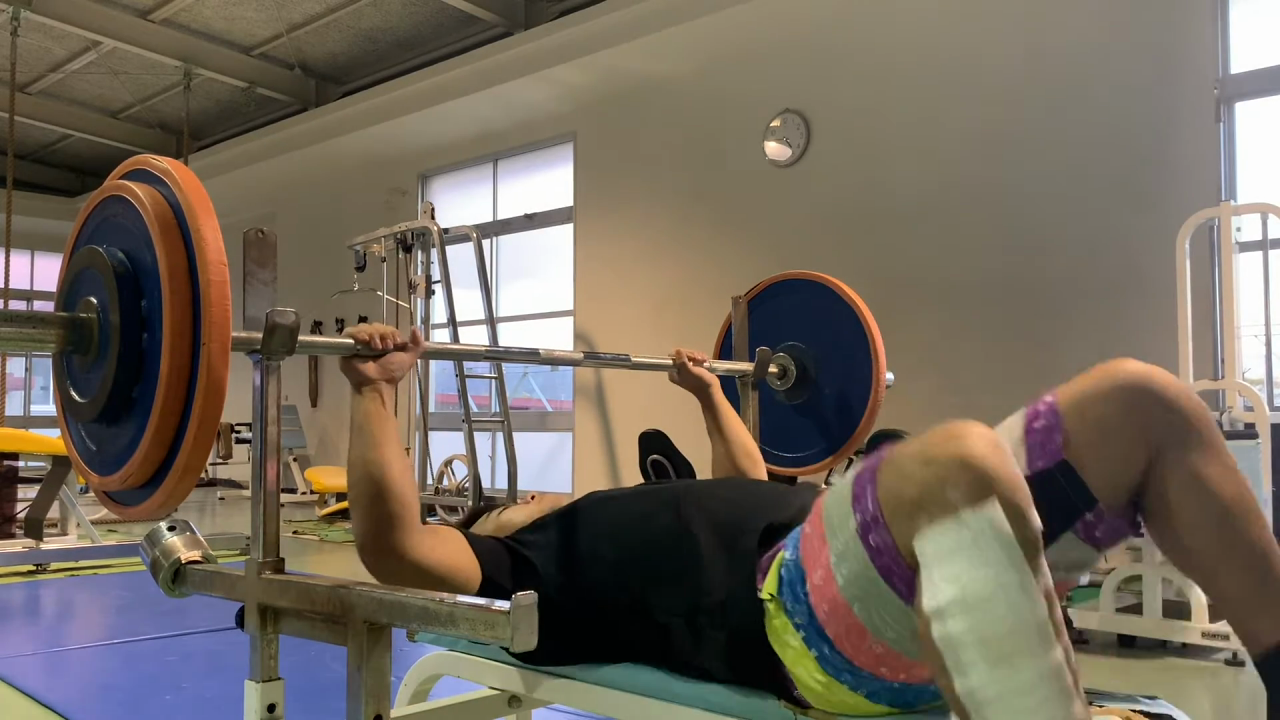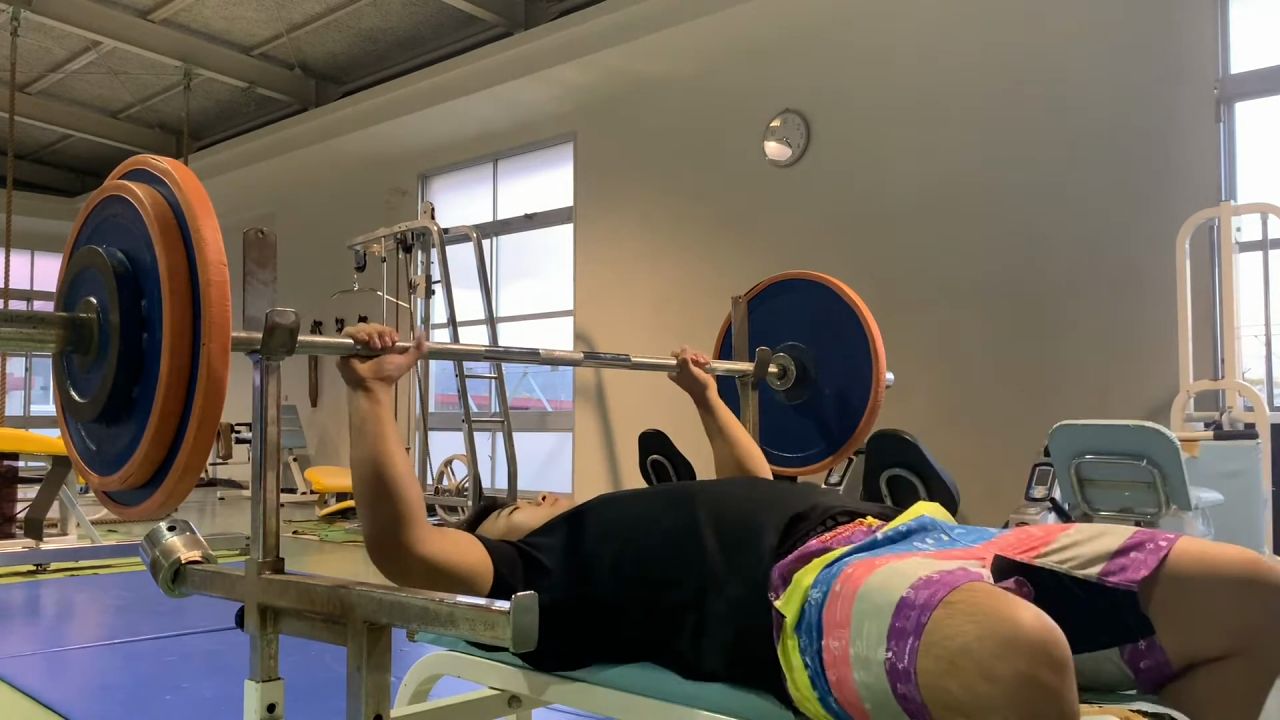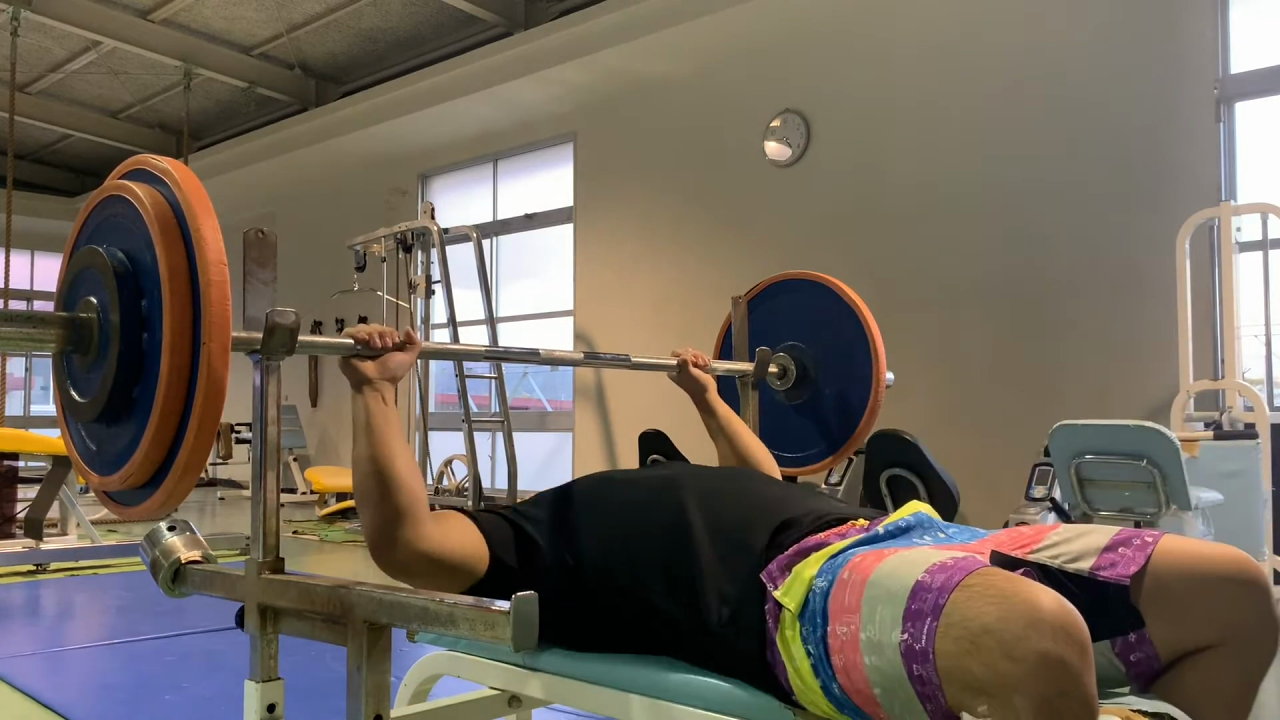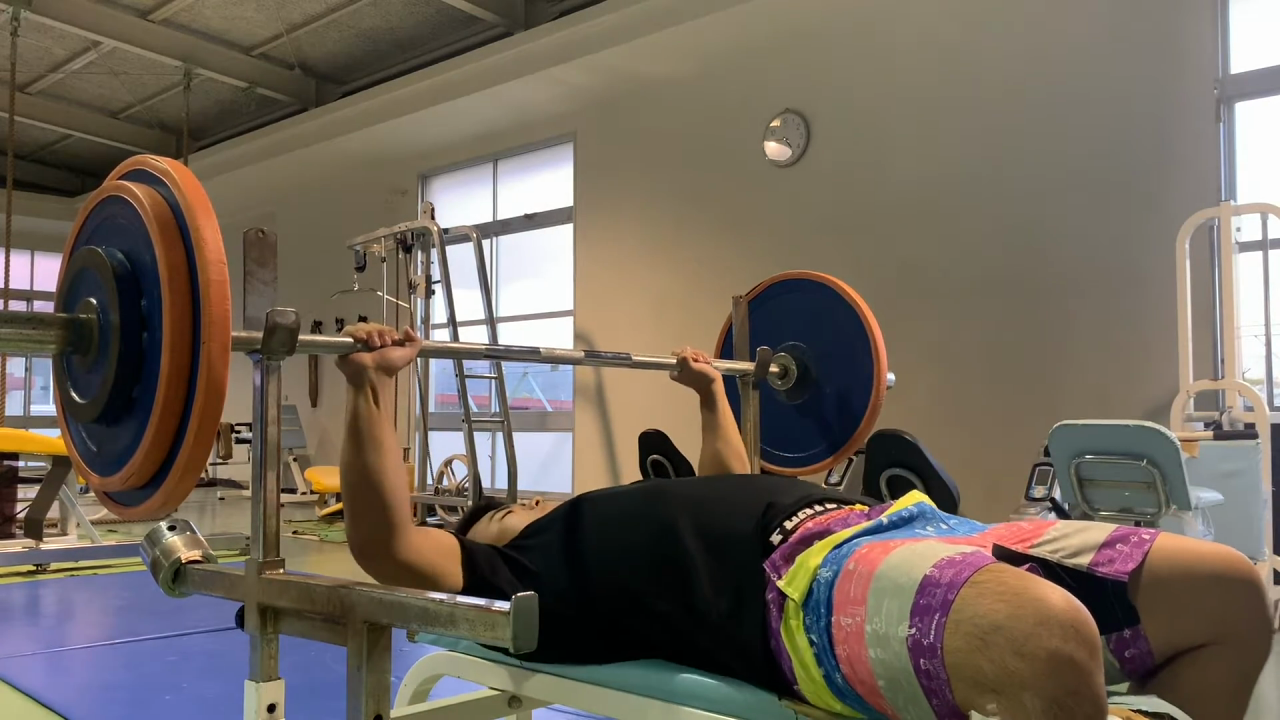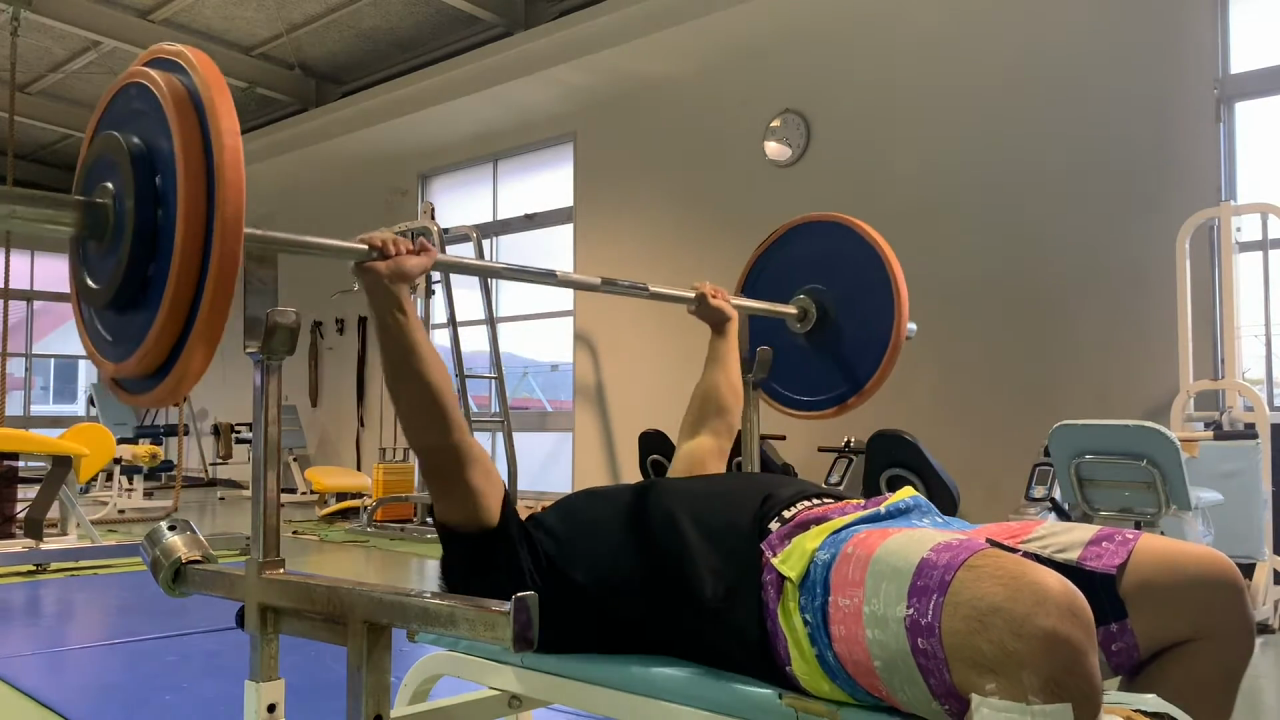
dt=0.5s
person 1, frame 1
left shoulder: (621, 532)
right shoulder: (526, 573)
right elbow: (394, 547)
left wrist: (712, 400)
right wrist: (373, 393)
left hip: (907, 559)
right hip: (803, 601)
left knee: (1136, 395)
right knee: (960, 456)
person 1, frame 2
left shoulder: (633, 535)
right shoulder: (534, 576)
left elbow: (752, 502)
right elbow: (403, 546)
left wrist: (708, 398)
right wrist: (371, 391)
right hip: (812, 592)
person 1, frame 3
left shoulder: (609, 520)
right shoulder: (524, 552)
right elbow: (403, 540)
left wrist: (709, 399)
right wrist: (375, 390)
left hip: (886, 541)
right hip: (804, 593)
right knee: (1038, 639)
person 1, frame 4
left shoulder: (615, 536)
right shoulder: (517, 579)
right elbow: (385, 543)
left wrist: (712, 394)
right wrist: (370, 385)
right hip: (804, 580)
right knee: (1053, 642)
person 1, frame 5
left shoulder: (638, 520)
right shoulder: (518, 572)
left elbow: (708, 433)
right elbow: (446, 453)
left wrist: (725, 333)
right wrist: (392, 301)
left knee: (1212, 592)
right knee: (1045, 625)
